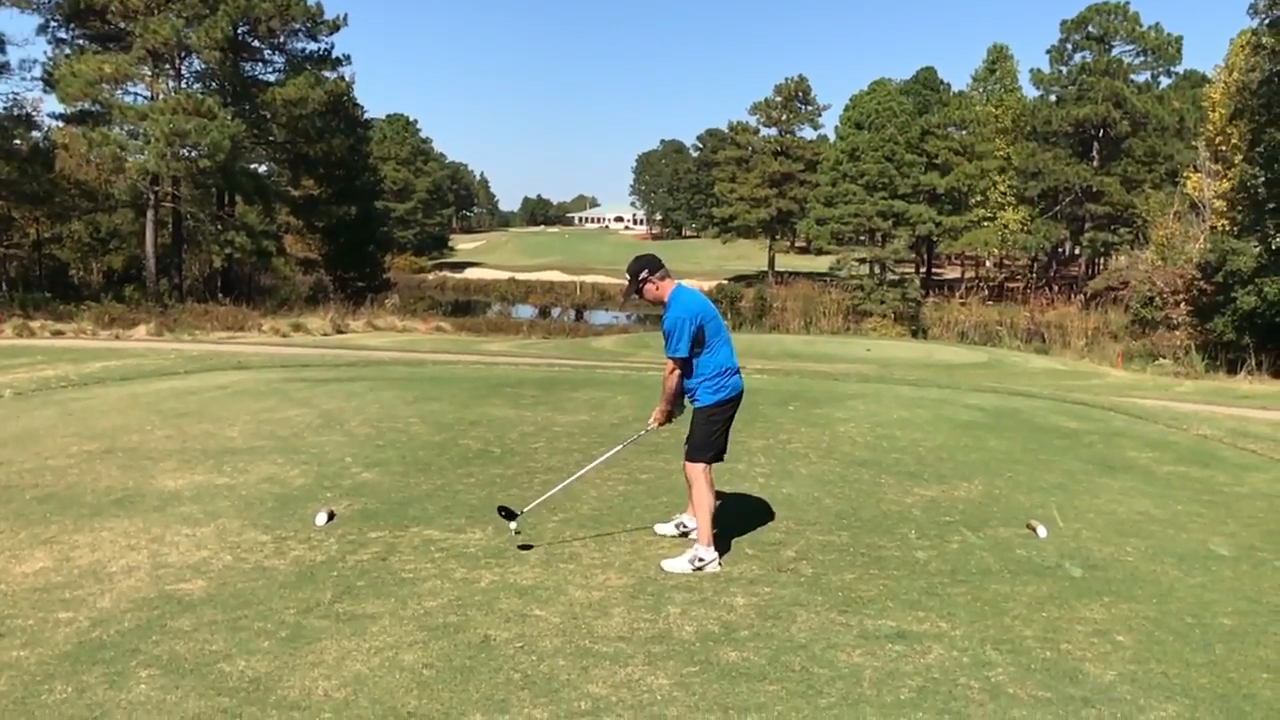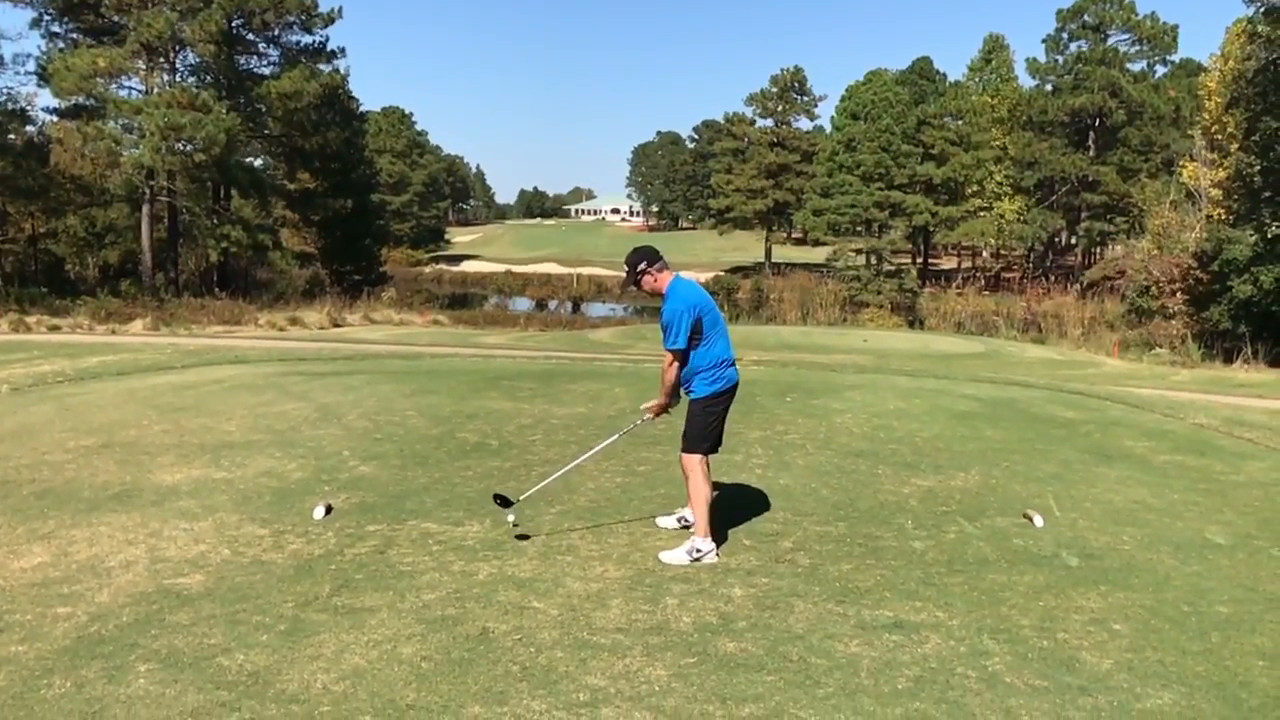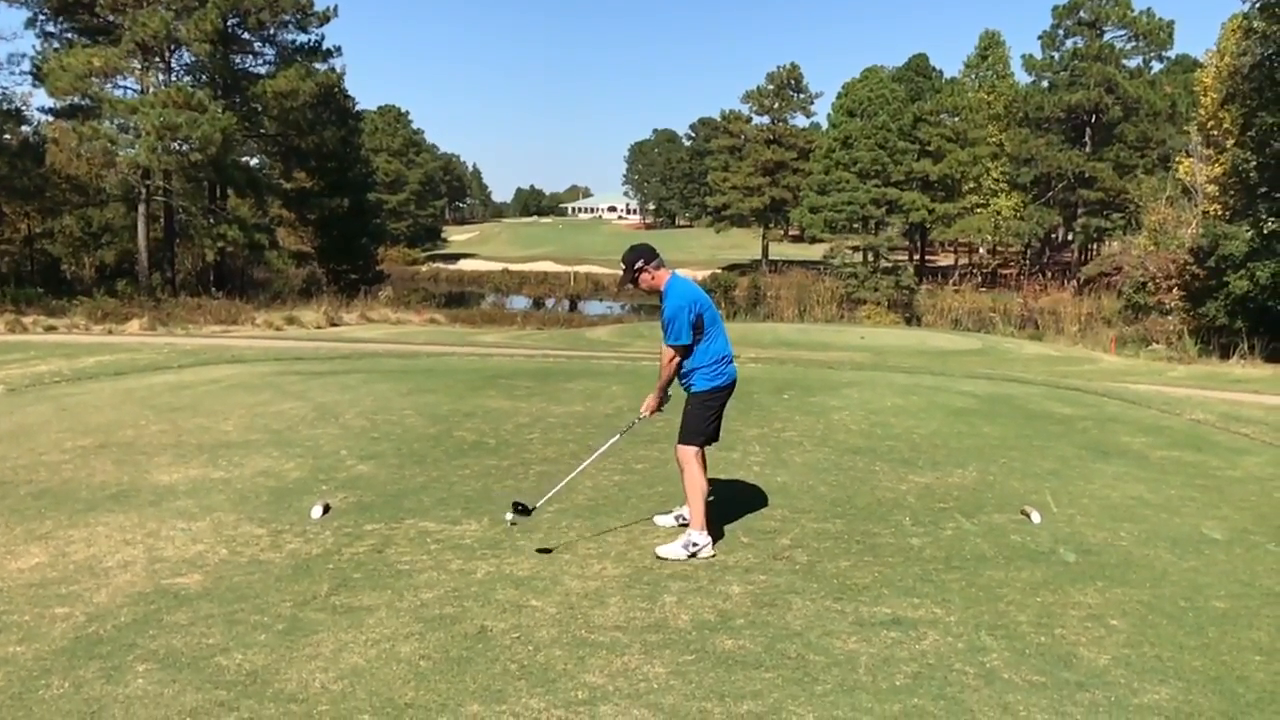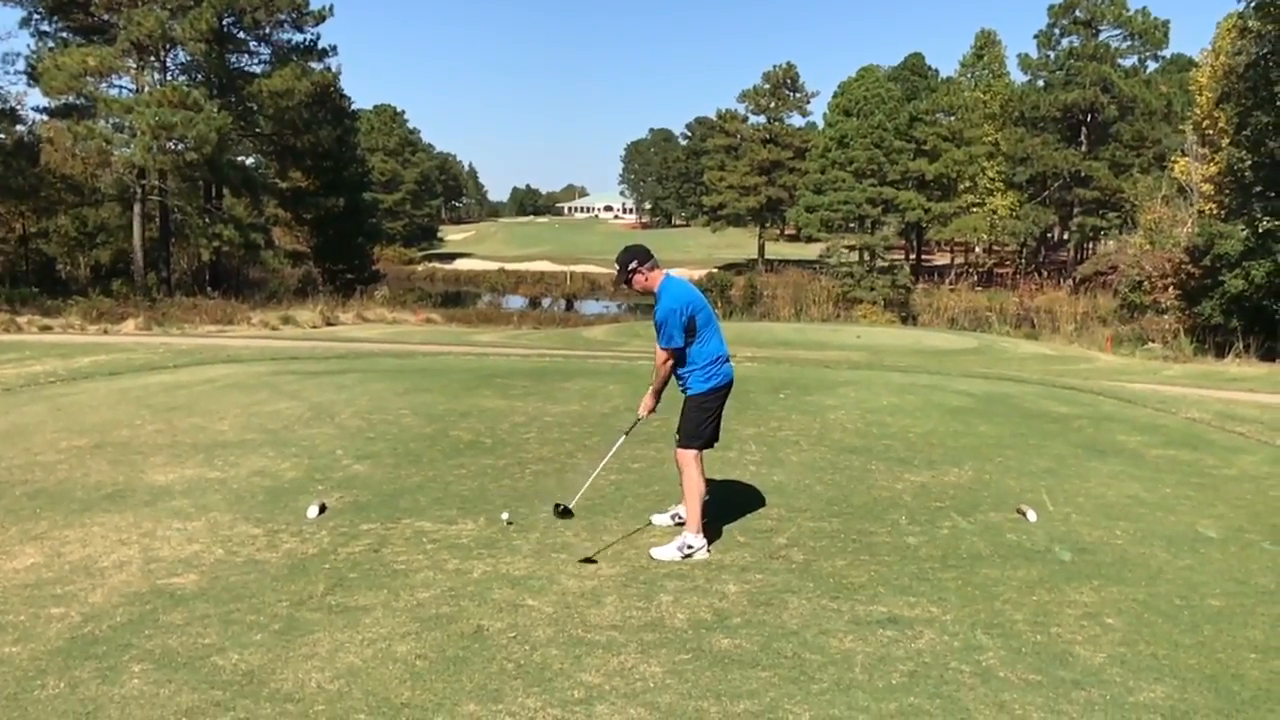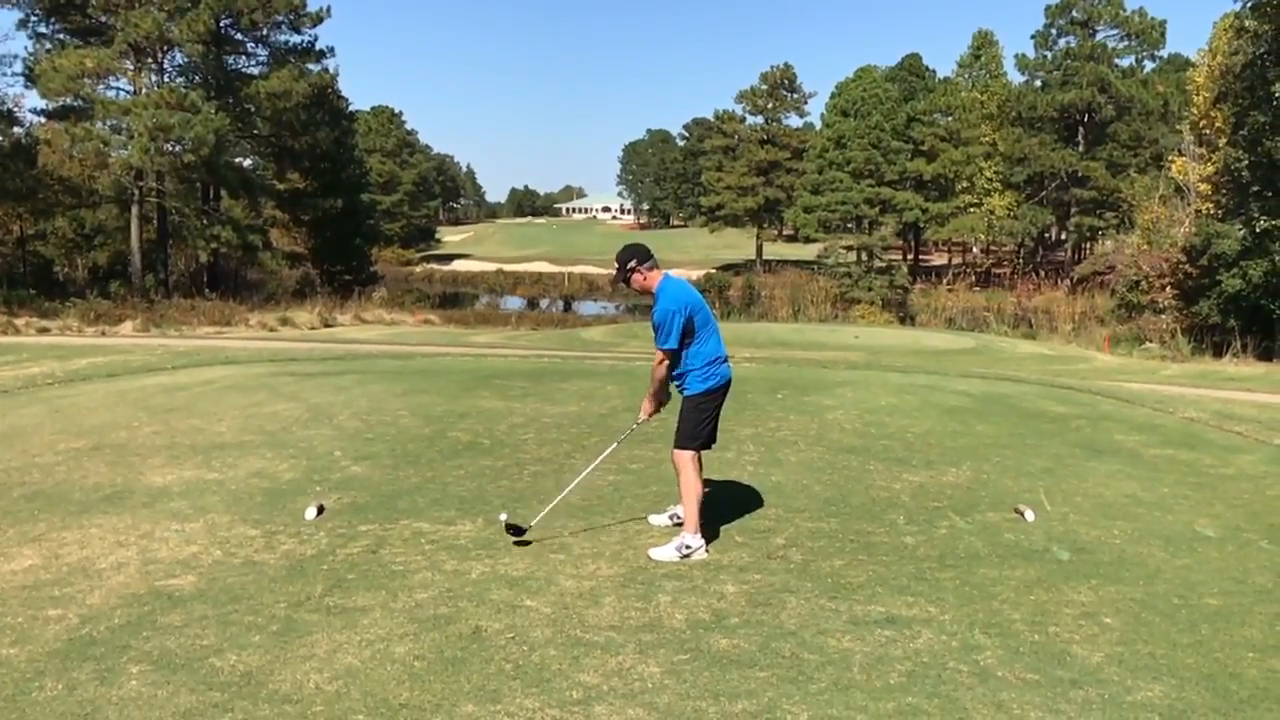
dt=0.2s
person 1, frame 1
left shoulder: (678, 312)
right shoulder: (686, 296)
left elbow: (674, 369)
left wrist: (664, 408)
right wrist: (675, 401)
left hip: (715, 393)
right hip: (719, 388)
left knee: (696, 467)
right knee: (695, 456)
left ankle: (704, 552)
right ankle: (692, 519)
person 1, frame 2
left shoulder: (676, 304)
right shoulder: (684, 288)
left elbow: (673, 361)
left wrist: (663, 399)
right wrist: (671, 394)
left hip: (710, 385)
right hip: (714, 381)
left knee: (692, 458)
right knee: (696, 451)
left ankle: (703, 544)
right ankle: (694, 512)
person 1, frame 3
left shoulder: (677, 301)
right shoulder: (677, 288)
left elbow: (673, 356)
right elbow: (672, 348)
left wrist: (657, 394)
right wrist: (660, 391)
left hip: (710, 380)
right hip: (708, 378)
left knee: (688, 451)
right knee: (691, 446)
left ankle: (698, 537)
right ankle: (692, 510)
person 1, frame 4
left shoulder: (670, 302)
right shoulder: (673, 287)
left elbow: (667, 358)
right elbow: (666, 350)
left wrist: (653, 396)
right wrist: (653, 389)
left hip: (706, 381)
right hip: (708, 377)
left knee: (687, 454)
right knee: (690, 447)
left ankle: (693, 539)
right ankle: (688, 509)
person 1, frame 5
left shoulder: (667, 304)
right shoulder: (673, 286)
left elbow: (663, 360)
left wrist: (651, 399)
right wrist: (661, 391)
left hip: (703, 382)
right hip: (706, 378)
left knee: (684, 455)
right knee: (688, 450)
left ankle: (692, 539)
right ankle: (686, 509)
